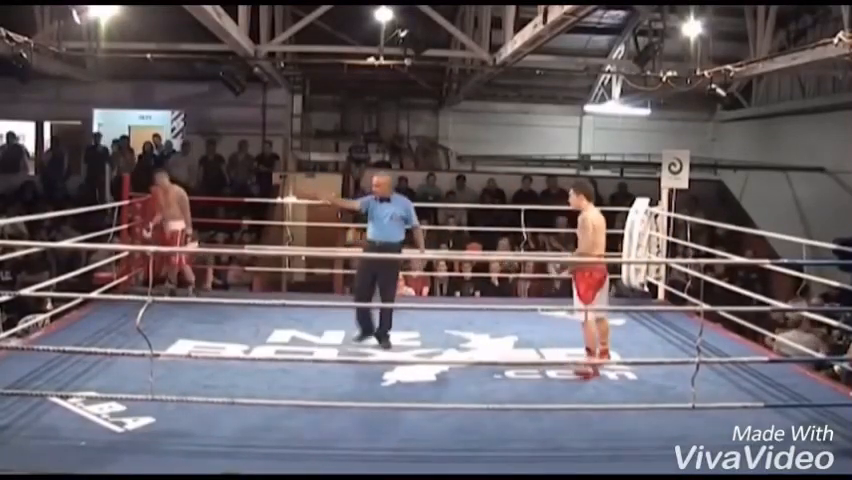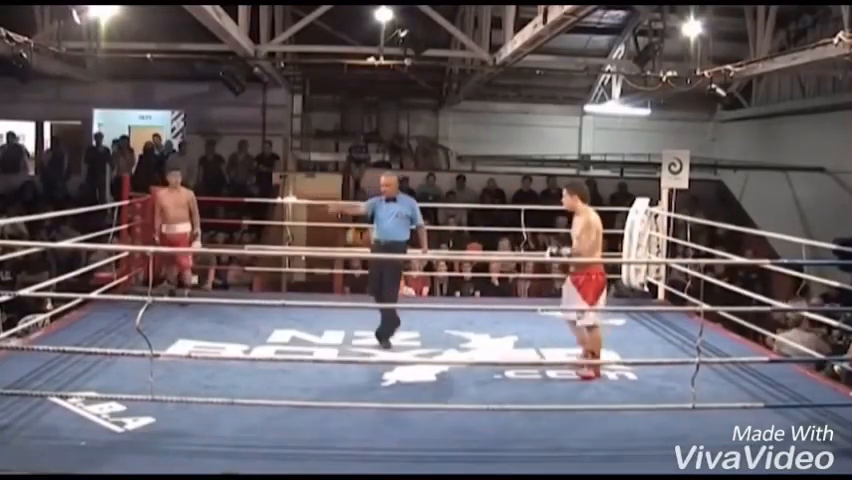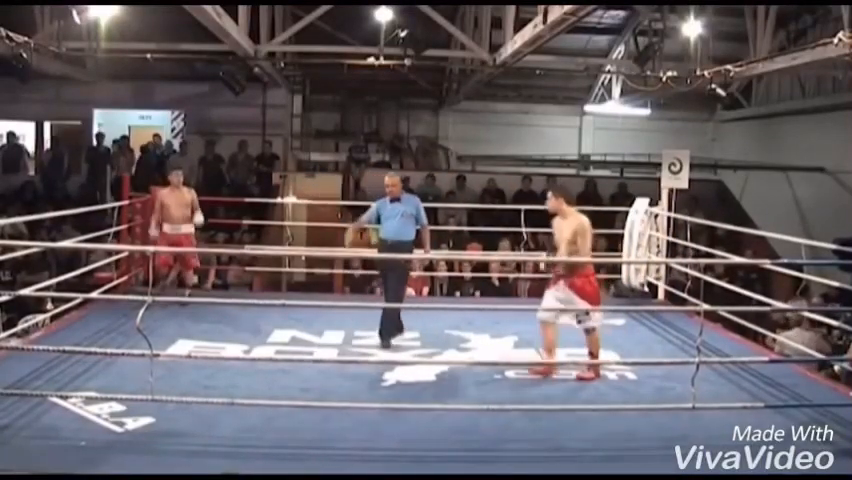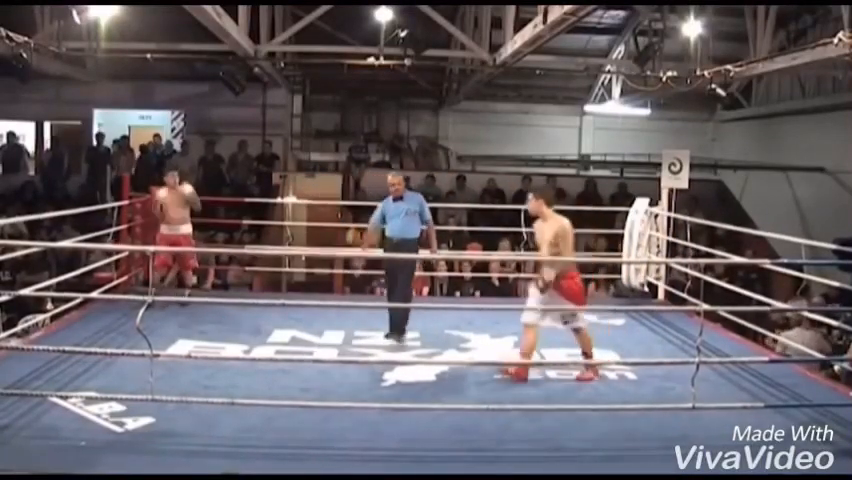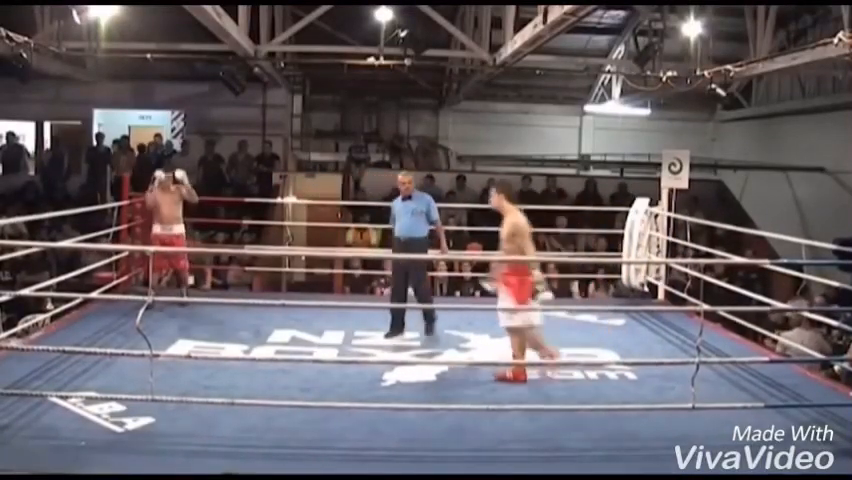
dt=0.2s
person 1, frame 1
left shoulder: (586, 217)
right shoulder: (597, 215)
left elbow: (584, 249)
right wrist: (572, 262)
left hip: (589, 270)
right hip: (594, 269)
left knee: (587, 317)
right knee: (598, 314)
left ankle: (592, 363)
right ankle: (603, 354)
person 1, frame 2
left shoulder: (590, 219)
right shoulder: (576, 218)
left elbow: (585, 251)
left hip: (590, 274)
right hip: (575, 273)
left knee: (588, 321)
right knee: (573, 318)
left ankle: (594, 365)
right ankle: (588, 350)
person 1, frame 3
left shoulder: (581, 222)
right shoulder: (556, 222)
left elbow: (584, 255)
left wrist: (558, 262)
right wrist: (554, 265)
left hip: (582, 277)
right hip: (562, 278)
left knee: (588, 325)
right knee: (546, 318)
left ankle: (594, 366)
right ankle: (548, 364)
person 1, frame 4
left shoulder: (562, 225)
right shoulder: (538, 224)
left elbow: (568, 258)
left wrist: (553, 277)
right wrist: (543, 276)
left hip: (565, 280)
right hip: (545, 279)
left knee: (576, 326)
right knee: (528, 321)
left ankle: (591, 366)
right ankle: (521, 369)
person 1, frame 5
left shoulder: (517, 220)
right shoulder: (507, 219)
left elbow: (529, 251)
left wrist: (536, 280)
right wrist: (497, 270)
left hip: (520, 276)
right hip: (510, 276)
left knee: (520, 323)
right knee: (511, 324)
left ankle: (548, 354)
right ankle: (518, 370)
person 2, frame 1
left shoulder: (404, 203)
right shoulder: (370, 201)
left elbow: (415, 227)
right elbow: (352, 204)
left wrist: (421, 249)
right wrist: (333, 201)
left hip: (391, 251)
right hip: (370, 249)
left knee: (387, 295)
right knee: (361, 290)
left ankle: (383, 334)
right ankle: (366, 328)
person 2, frame 2
left shoulder: (409, 203)
right shoulder: (376, 202)
left elbow: (419, 226)
right elbow: (359, 209)
left wrist: (424, 248)
right wrist: (340, 208)
left hip: (396, 250)
right hip: (377, 248)
left knee: (389, 293)
right knee: (376, 291)
left ankle: (384, 334)
right ankle: (392, 322)
person 2, frame 3
left shoulder: (413, 202)
right shoulder: (380, 204)
left elbow: (423, 225)
right elbow: (365, 220)
left wrist: (426, 246)
right wrist: (352, 229)
left hip: (403, 248)
right hip: (385, 248)
left knee: (395, 291)
right knee: (388, 290)
left ankle: (386, 333)
right ankle: (396, 326)
person 2, frame 4
left shoulder: (417, 199)
right shoulder: (385, 204)
left elbow: (428, 222)
right elbow: (373, 226)
left wrist: (433, 243)
right wrist: (366, 245)
left hip: (409, 246)
right hip: (390, 246)
left knee: (404, 288)
right knee: (392, 288)
left ankle: (399, 329)
right ankle: (395, 325)
person 2, frame 5
left shoulder: (425, 199)
right shoulder: (396, 203)
left elbow: (436, 222)
left wrist: (443, 242)
right wrist: (395, 244)
left hip: (418, 245)
right hip: (399, 245)
left knee: (420, 287)
right knee: (397, 288)
left ankle: (430, 321)
right ankle: (397, 326)
person 3, frame 1
left shoulder: (178, 192)
right shoulder: (158, 193)
left elbow: (186, 212)
right elbow: (161, 213)
left wrist: (189, 232)
right wrist: (151, 225)
left hip: (178, 229)
right hip: (167, 229)
left knee: (178, 260)
right knee: (170, 261)
left ankle: (191, 287)
right ankle: (172, 289)
person 3, frame 2
left shoulder: (188, 194)
right shoulder: (160, 194)
left elbow: (195, 214)
right elbow: (158, 216)
left wrist: (197, 233)
right wrist: (157, 235)
left hip: (183, 232)
right hip: (166, 232)
left knee: (184, 264)
right knee: (170, 263)
left ankle: (186, 293)
right ankle: (171, 289)
person 3, frame 3
left shoulder: (190, 193)
right shoulder: (161, 194)
left elbow: (197, 209)
right elbow: (156, 213)
left wrist: (198, 215)
right wrist: (153, 227)
left hip: (186, 232)
right hip: (167, 232)
left knee: (188, 265)
right knee: (162, 263)
left ankle: (187, 293)
right ankle: (164, 285)
person 3, frame 4
left shoulder: (186, 191)
right shoulder: (160, 193)
left elbow: (198, 207)
right elbow: (156, 213)
left wrist: (192, 196)
right wrist: (157, 201)
left hip: (184, 232)
right hip: (165, 232)
left knee: (187, 265)
right knee: (159, 264)
left ankle: (187, 294)
person 3, frame 5
left shoulder: (179, 190)
right shoulder: (153, 192)
left elbow: (195, 199)
right elbow: (149, 203)
left wrist: (186, 183)
right wrist: (154, 185)
left hip: (177, 232)
right hip: (158, 232)
left knee: (181, 265)
right knee: (156, 266)
left ankle: (184, 290)
